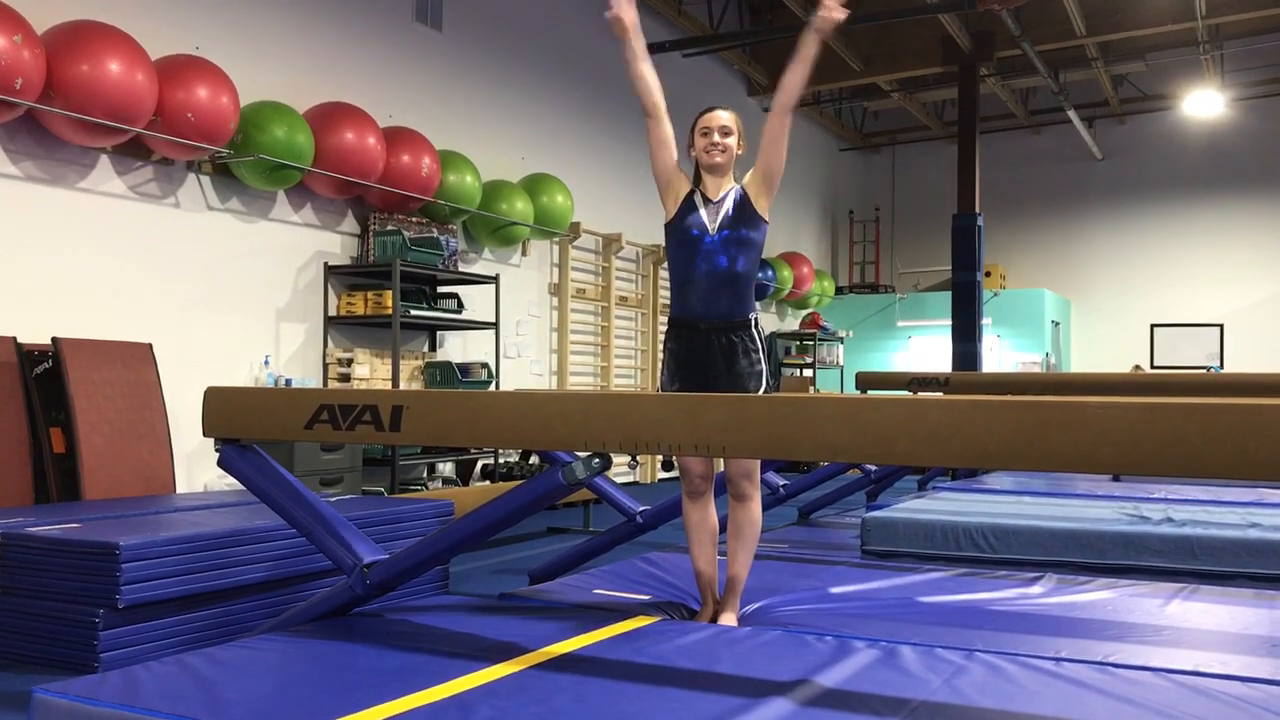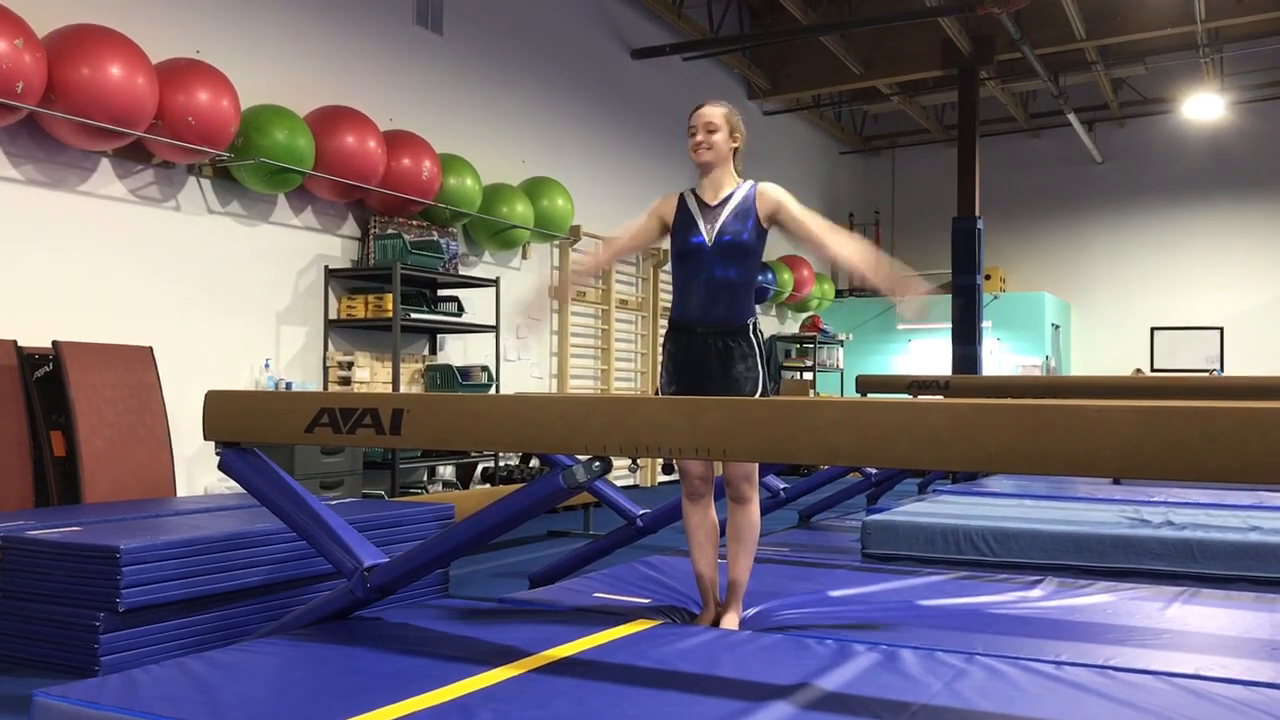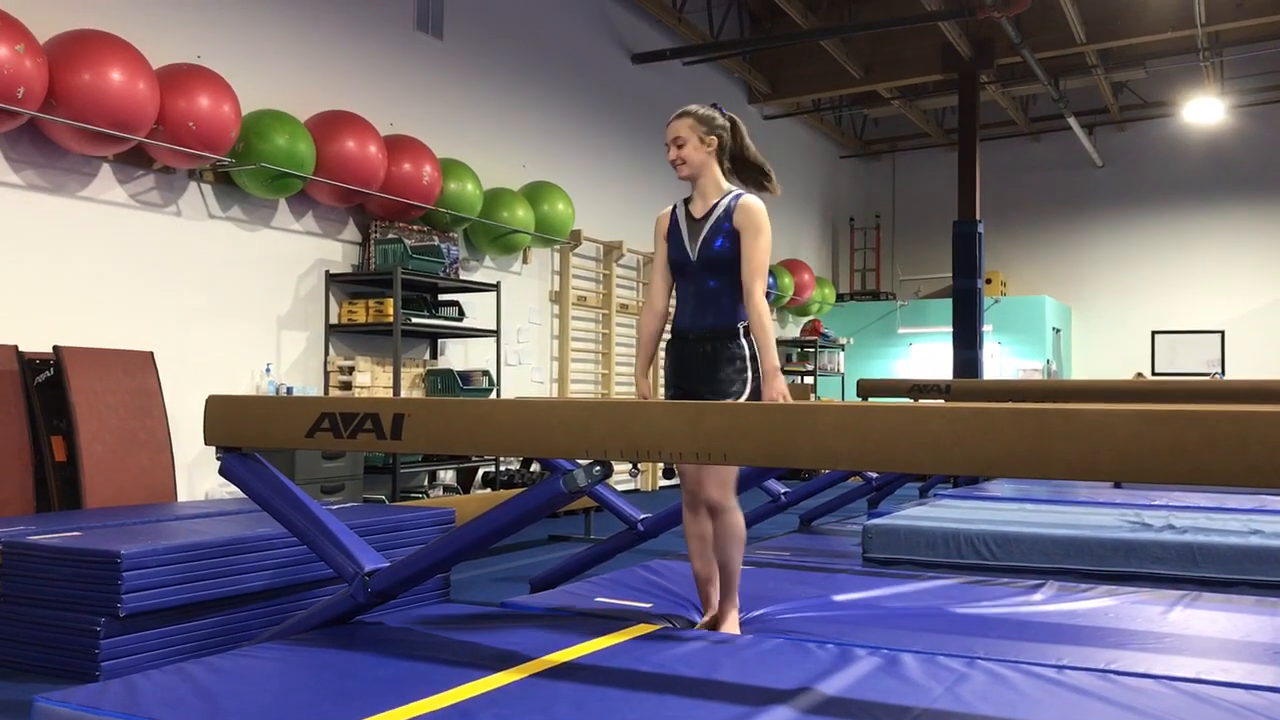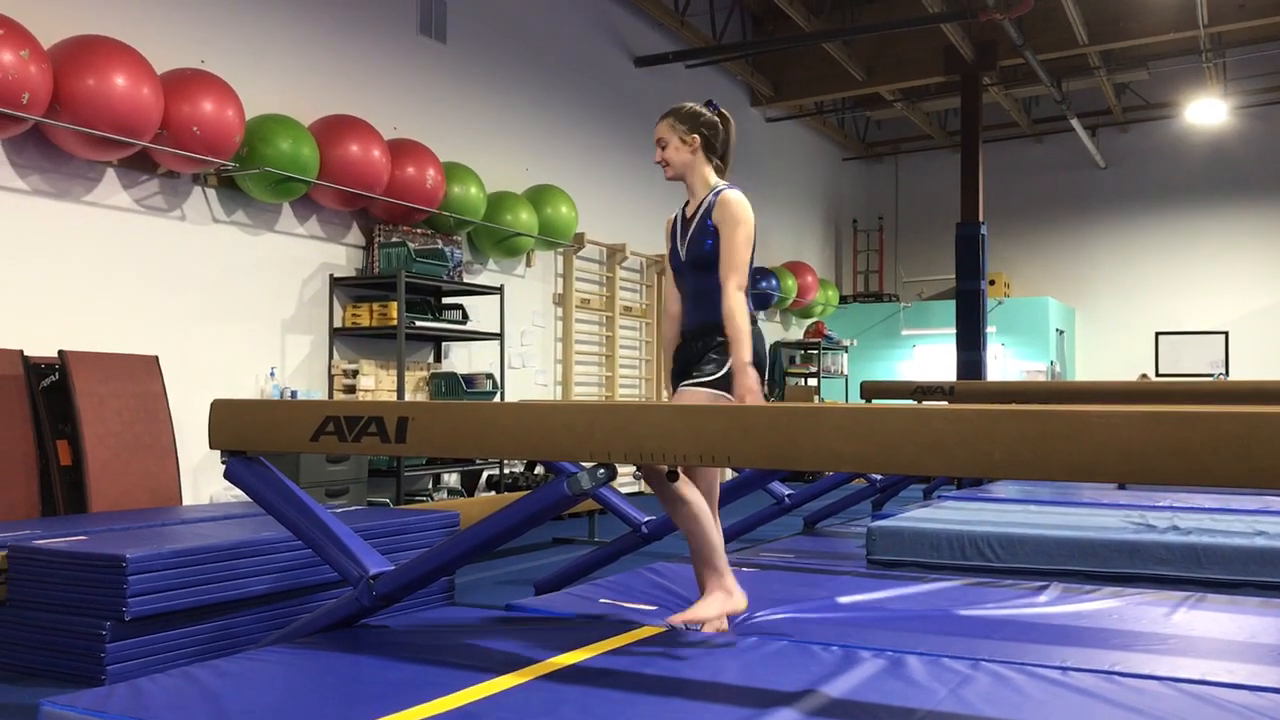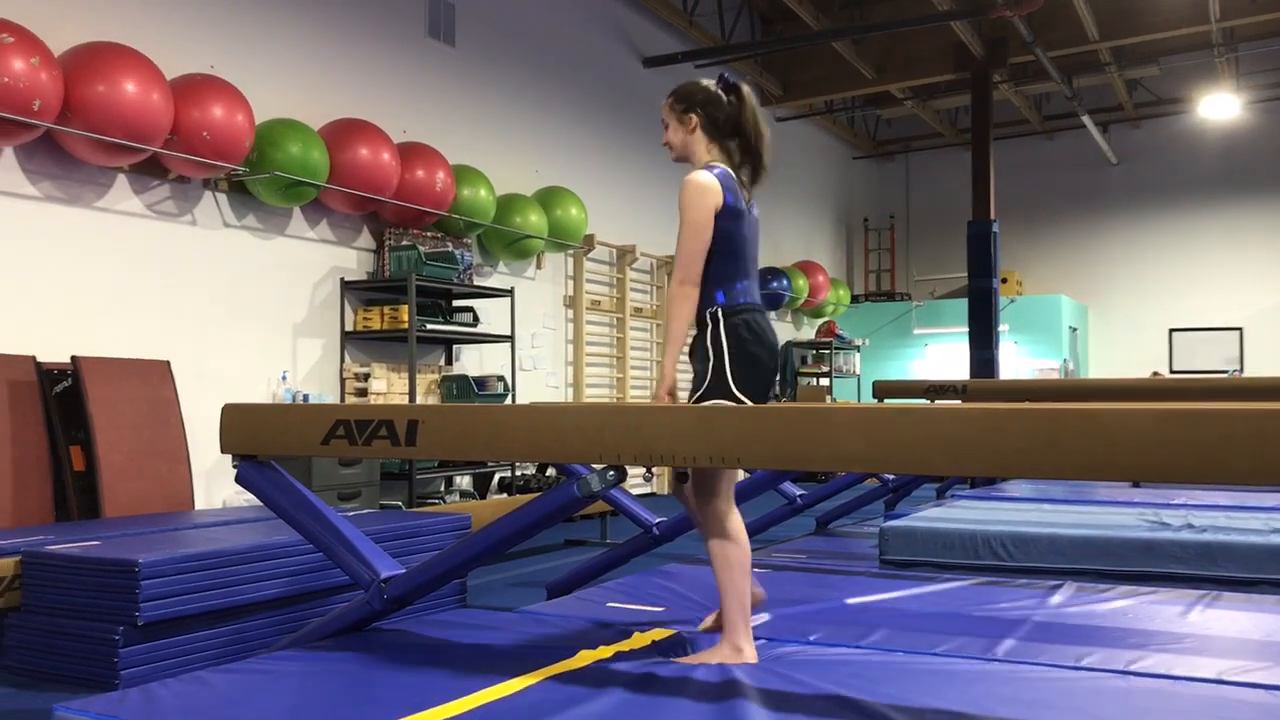
dt=0.3s
person 1, frame 1
left shoulder: (755, 195)
right shoulder: (676, 195)
left elbow: (782, 113)
right elbow: (655, 113)
left hip: (740, 346)
right hip: (684, 346)
left knee: (742, 483)
right knee: (695, 482)
left ankle: (731, 603)
right ankle: (706, 600)
person 1, frame 2
left shoulder: (761, 200)
right shoulder: (673, 207)
left elbow: (831, 241)
right elbow: (615, 248)
left wrist: (892, 279)
right wrist: (560, 285)
left hip: (736, 348)
right hip: (683, 349)
left knee: (739, 486)
right knee: (695, 485)
left ankle: (733, 604)
right ankle: (709, 601)
person 1, frame 3
left shoulder: (747, 209)
right shoulder: (669, 220)
left elbow: (754, 296)
right elbow: (657, 299)
left wrist: (772, 370)
right wrist: (642, 369)
left hip: (730, 355)
right hip: (682, 355)
left knee: (718, 493)
right knee: (692, 495)
left ankle: (731, 606)
right ankle: (708, 606)
person 1, frame 4
left shoulder: (730, 203)
right shoulder: (680, 216)
left elbow: (733, 291)
left wrist: (745, 364)
right wrist: (672, 374)
left hip: (724, 354)
right hip: (693, 355)
left knee: (658, 462)
right knee: (699, 493)
left ankle: (723, 583)
right ankle: (711, 592)
person 1, frame 5
left shoulder: (700, 183)
right shoulder: (733, 182)
left elbow: (686, 284)
left wrist: (668, 364)
left hip: (729, 341)
right hip: (746, 337)
left knee: (712, 493)
right knee: (697, 484)
left ankle: (737, 643)
right ankle: (741, 589)
